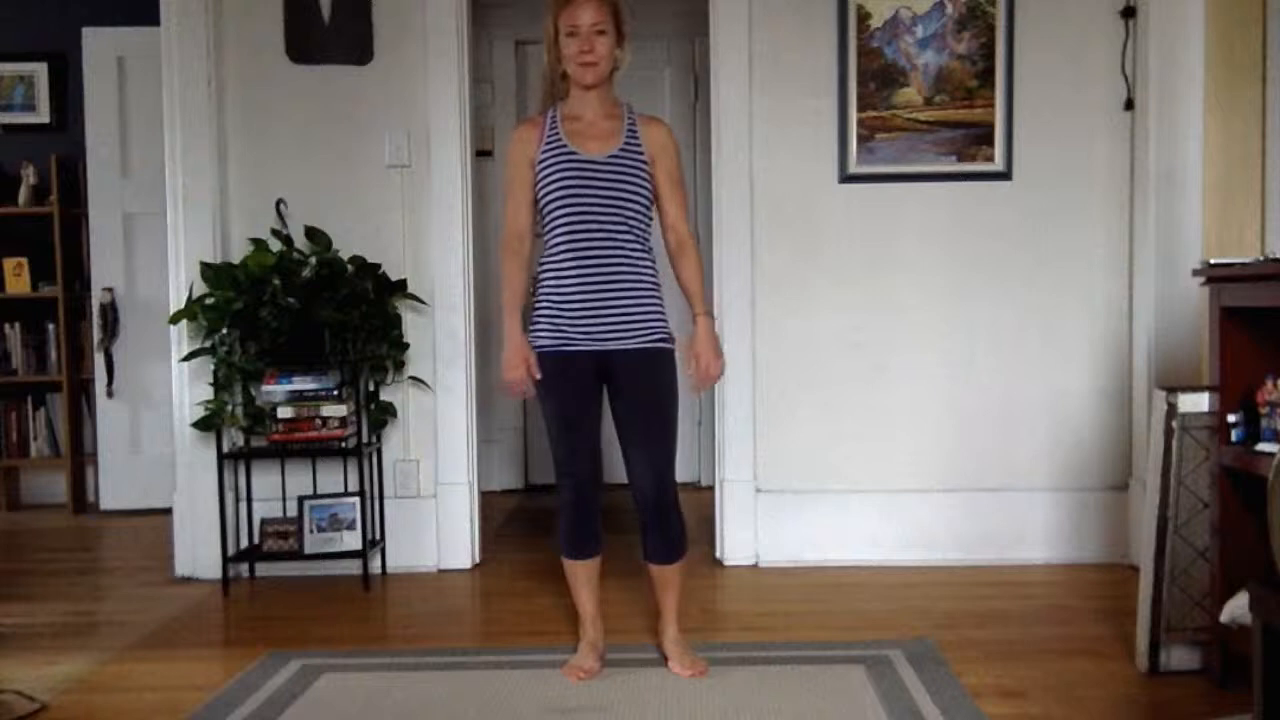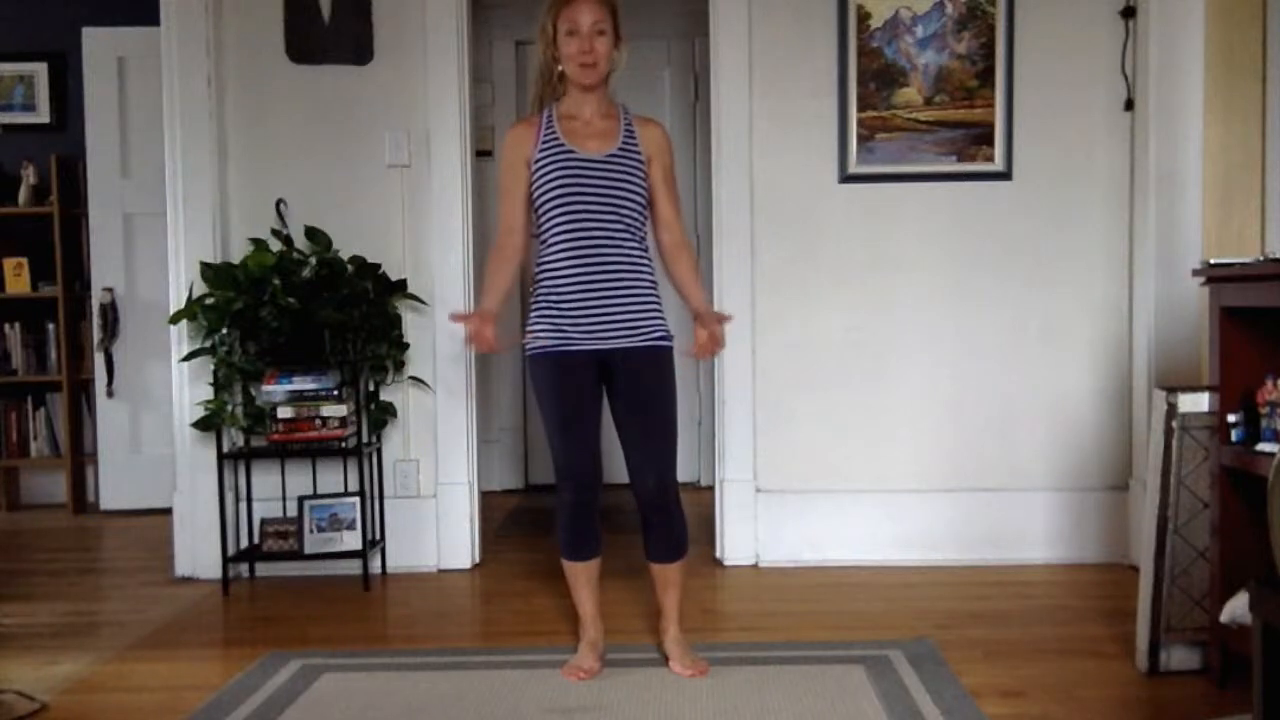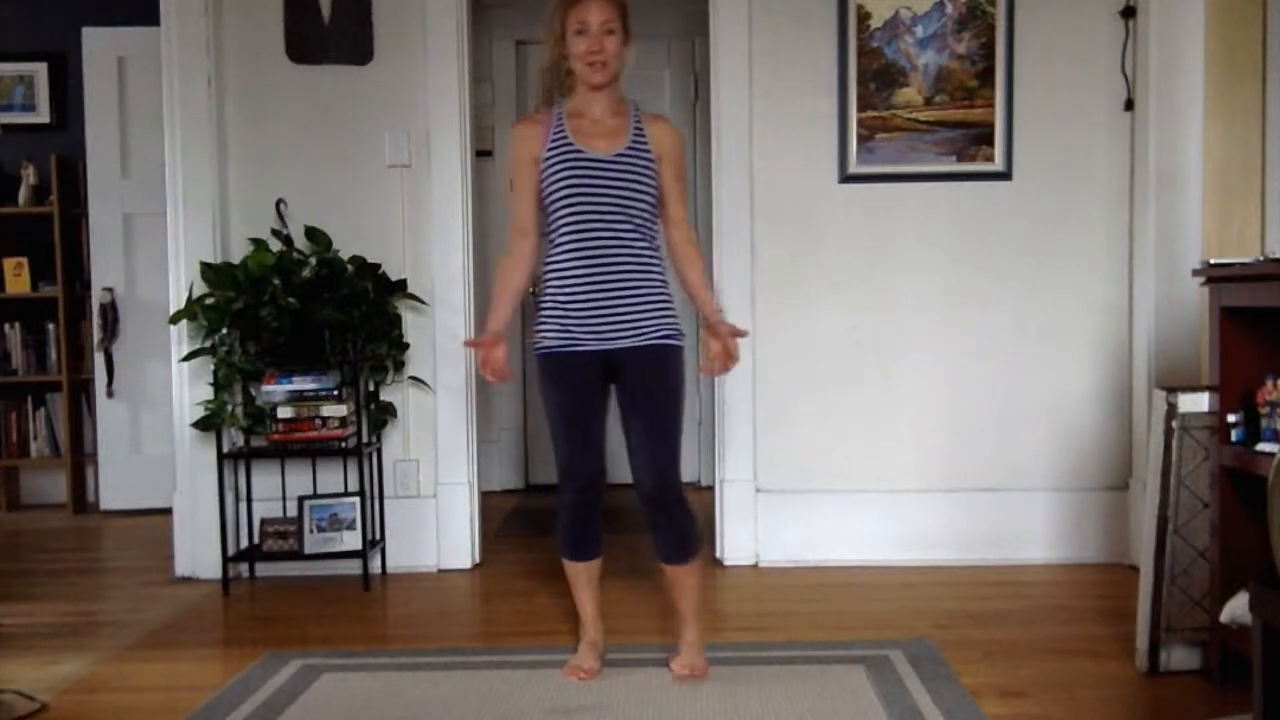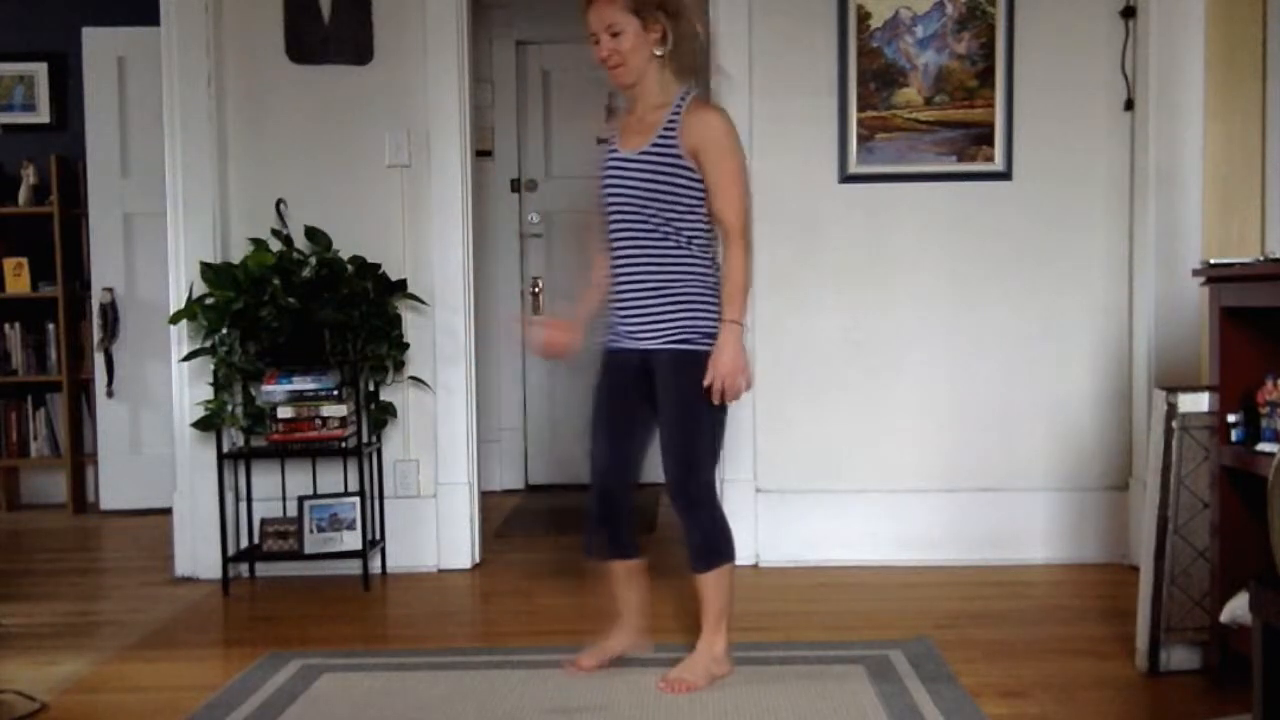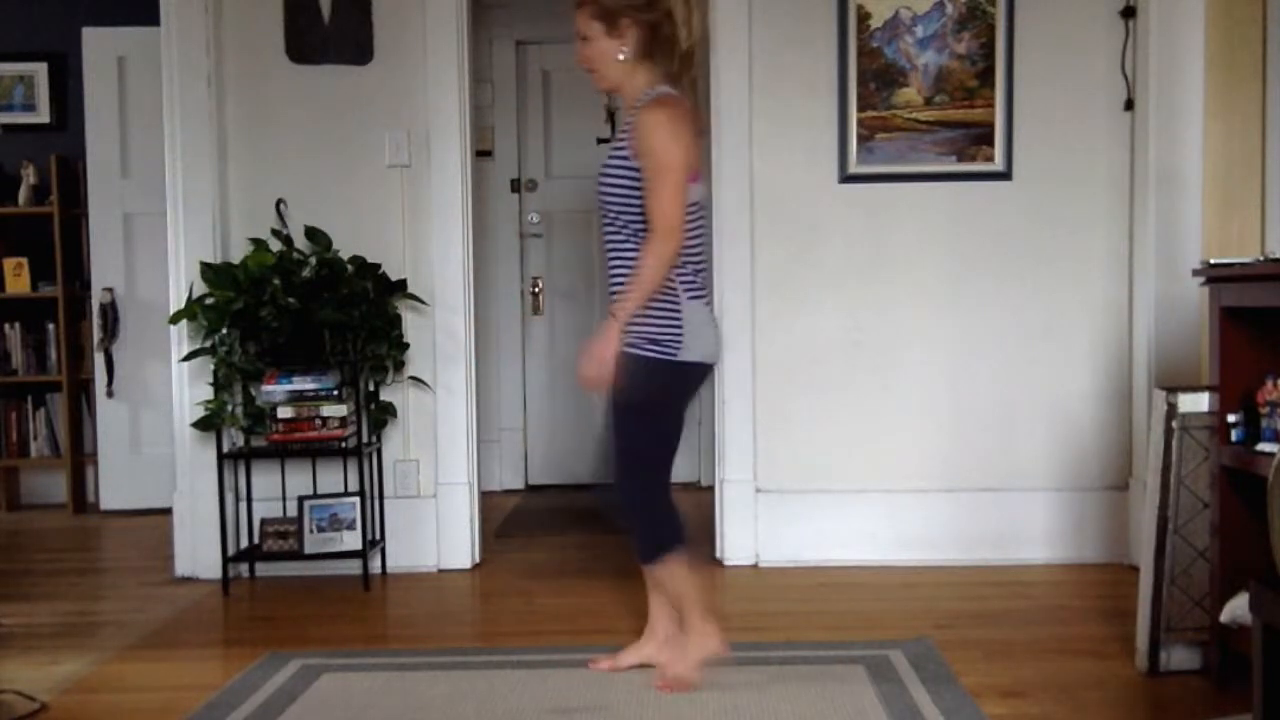
dt=0.5s
person 1, frame 1
left shoulder: (652, 135)
right shoulder: (531, 137)
left elbow: (679, 235)
right elbow: (516, 241)
left wrist: (702, 321)
right wrist: (512, 331)
left hip: (641, 336)
right hip: (561, 337)
left knee: (655, 484)
right knee: (577, 483)
left ankle: (672, 631)
right ankle: (590, 633)
person 1, frame 2
left shoulder: (648, 135)
right shoulder: (526, 137)
left elbow: (671, 236)
right elbow: (511, 238)
left wrist: (703, 311)
right wrist: (487, 309)
left hip: (640, 334)
right hip: (560, 338)
left knee: (656, 483)
right knee: (576, 484)
left ankle: (672, 630)
right ankle: (590, 634)
person 1, frame 3
left shoulder: (657, 133)
right shoulder: (535, 135)
left elbow: (681, 236)
right elbow: (523, 239)
left wrist: (713, 319)
right wrist: (496, 327)
left hip: (648, 334)
right hip: (567, 337)
left knee: (658, 482)
right knee: (579, 483)
left ankle: (689, 628)
right ankle: (590, 633)
person 1, frame 4
left shoulder: (703, 121)
right shoulder: (619, 128)
left elbow: (734, 234)
left wrist: (731, 331)
right wrist: (577, 317)
left hip: (688, 337)
right hip: (627, 339)
left knee: (689, 486)
right knee: (607, 480)
left ankle: (714, 645)
right ankle: (628, 624)
person 1, frame 5
left shoulder: (658, 116)
right shoulder: (648, 115)
left elbow: (667, 236)
left wrist: (613, 326)
left hip: (668, 338)
right hip: (656, 338)
left knee: (634, 484)
right knee: (641, 486)
left ankle: (701, 630)
right ankle: (663, 634)
